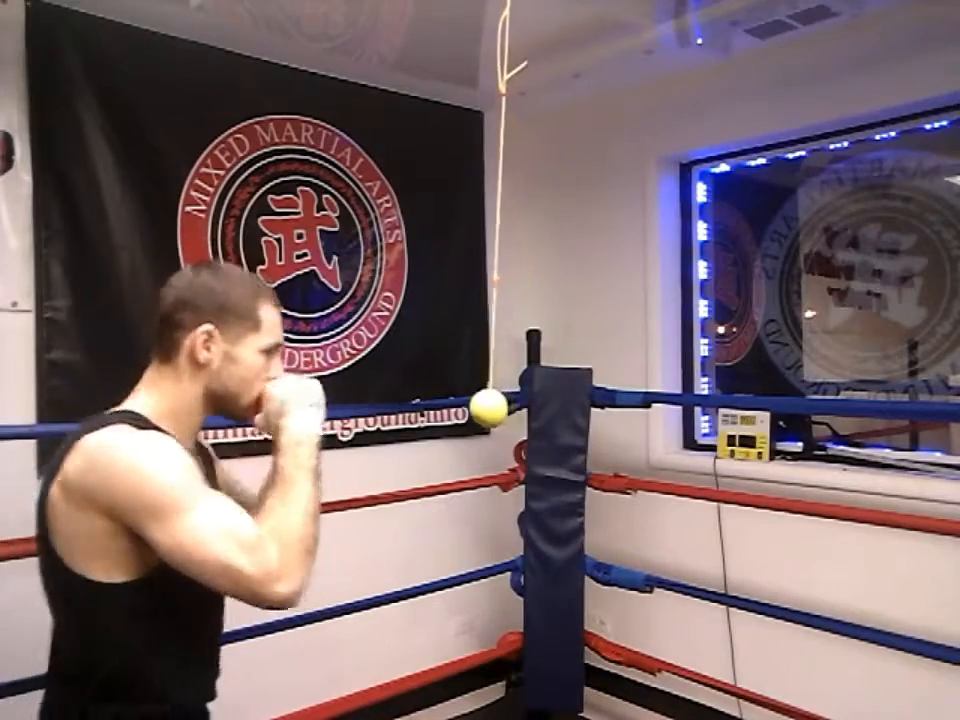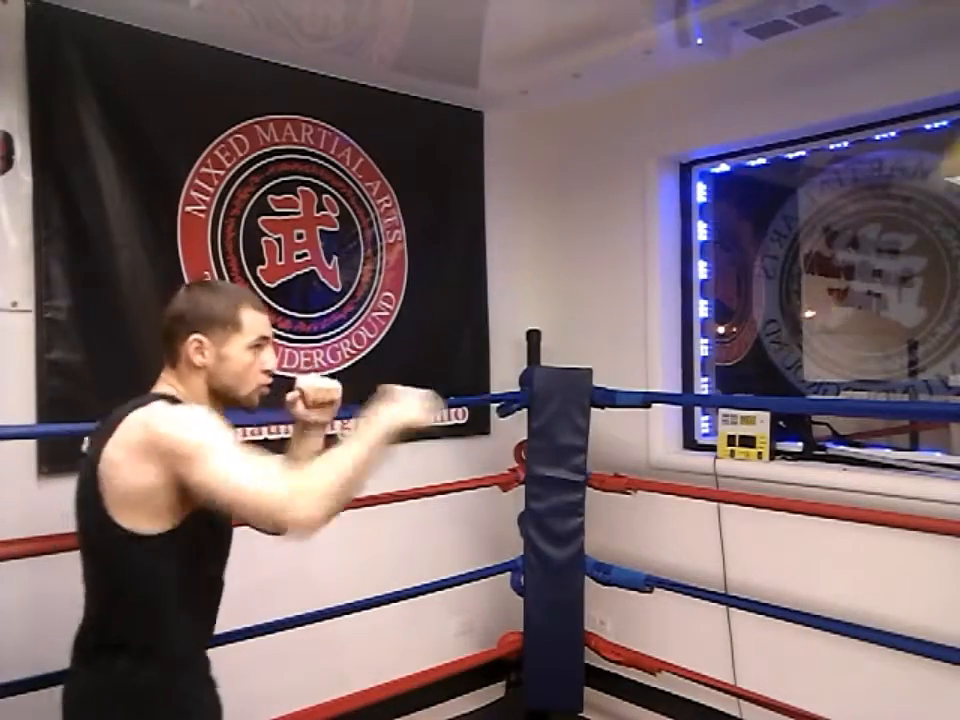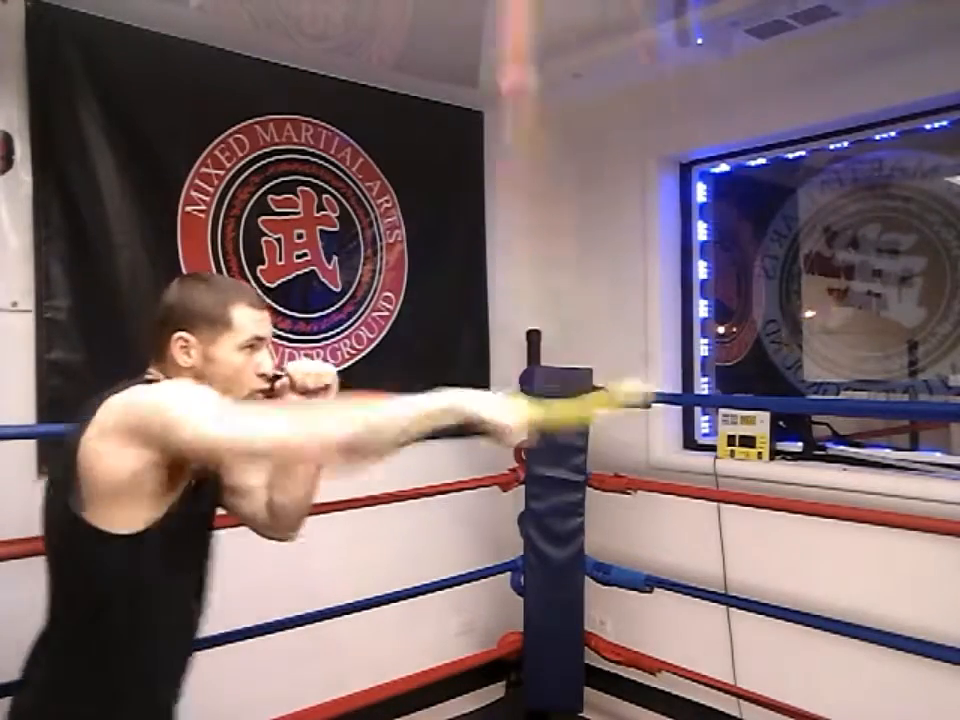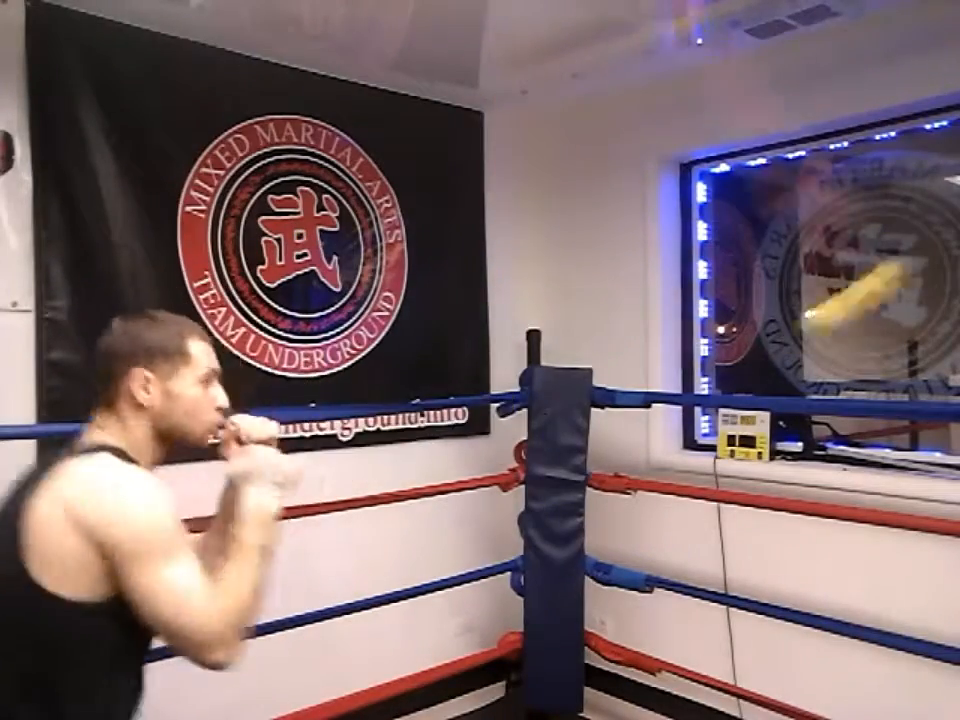
dt=0.5s
person 1, frame 1
left shoulder: (181, 445)
right shoulder: (125, 455)
left elbow: (265, 541)
right elbow: (278, 578)
left wrist: (294, 443)
right wrist: (297, 433)
person 1, frame 2
left shoulder: (182, 428)
right shoulder: (168, 428)
left elbow: (269, 511)
right elbow: (297, 510)
left wrist: (310, 428)
right wrist: (383, 419)
person 1, frame 3
left shoulder: (185, 434)
right shoulder: (152, 413)
left elbow: (277, 517)
right elbow: (319, 440)
left wrist: (301, 415)
right wrist: (459, 402)
person 1, frame 4
left shoulder: (80, 476)
right shoulder: (118, 491)
left elbow: (198, 579)
right elbow: (216, 641)
left wrist: (241, 485)
right wrist: (260, 504)
